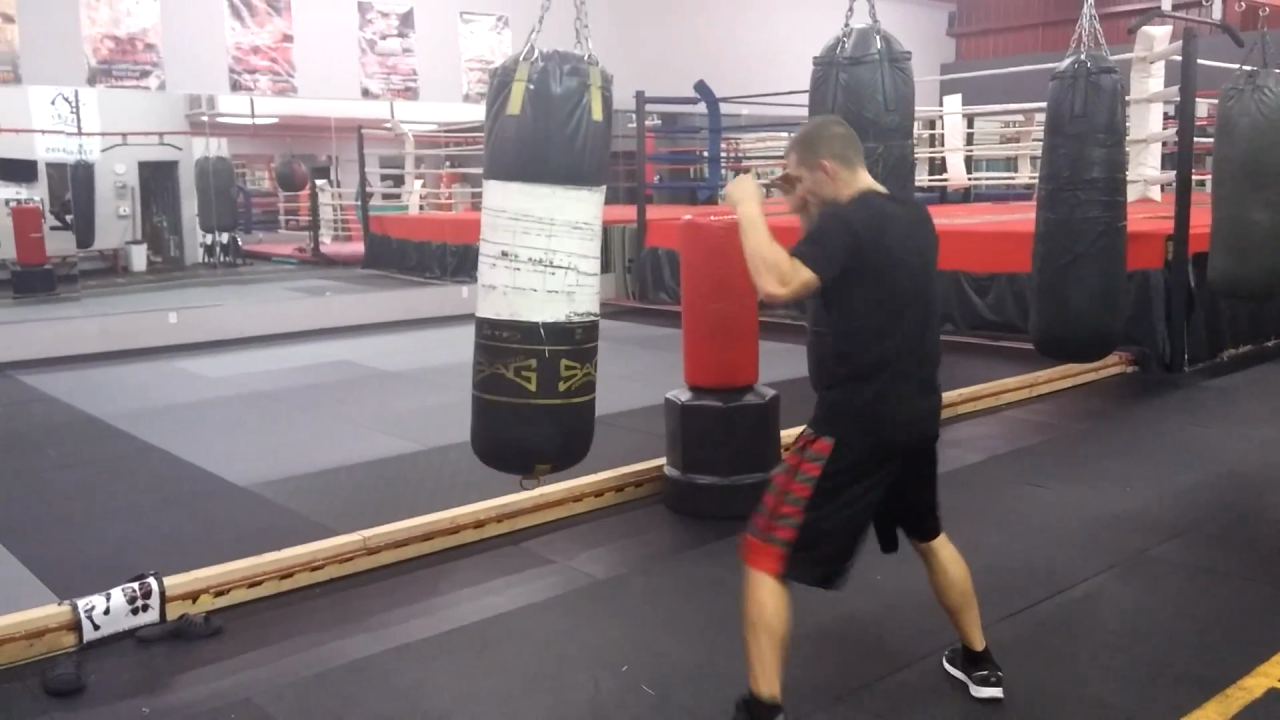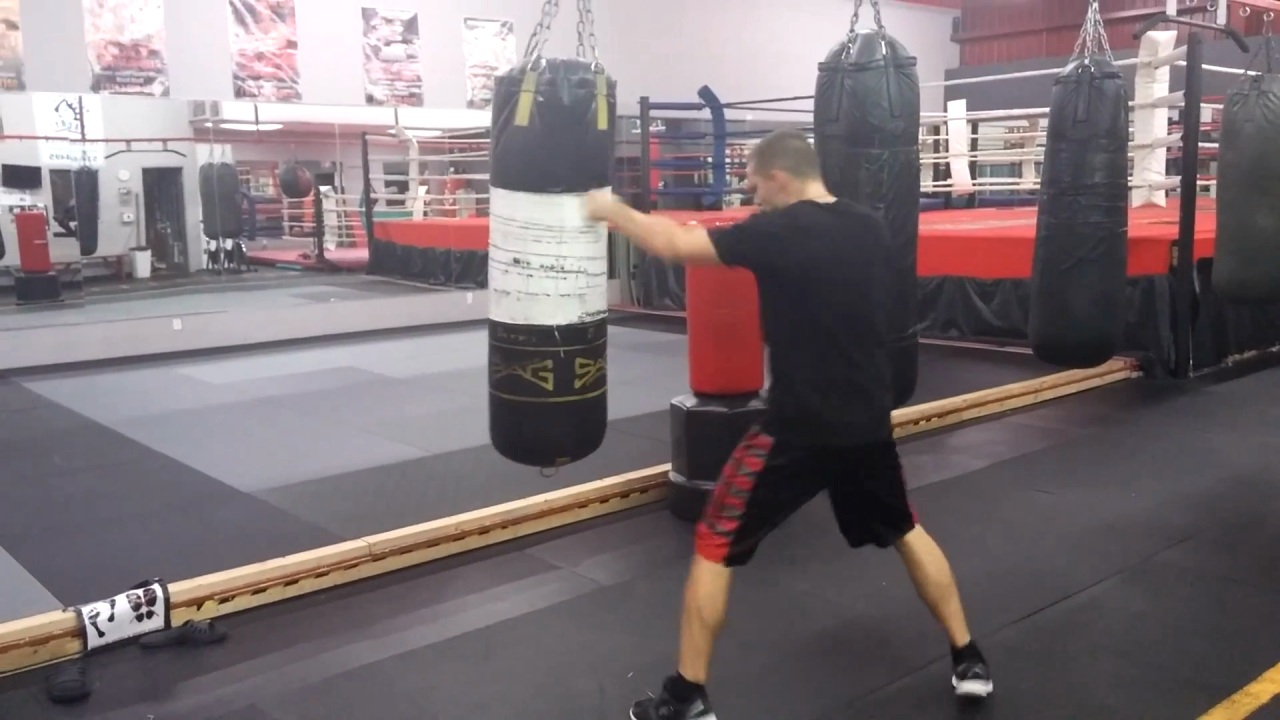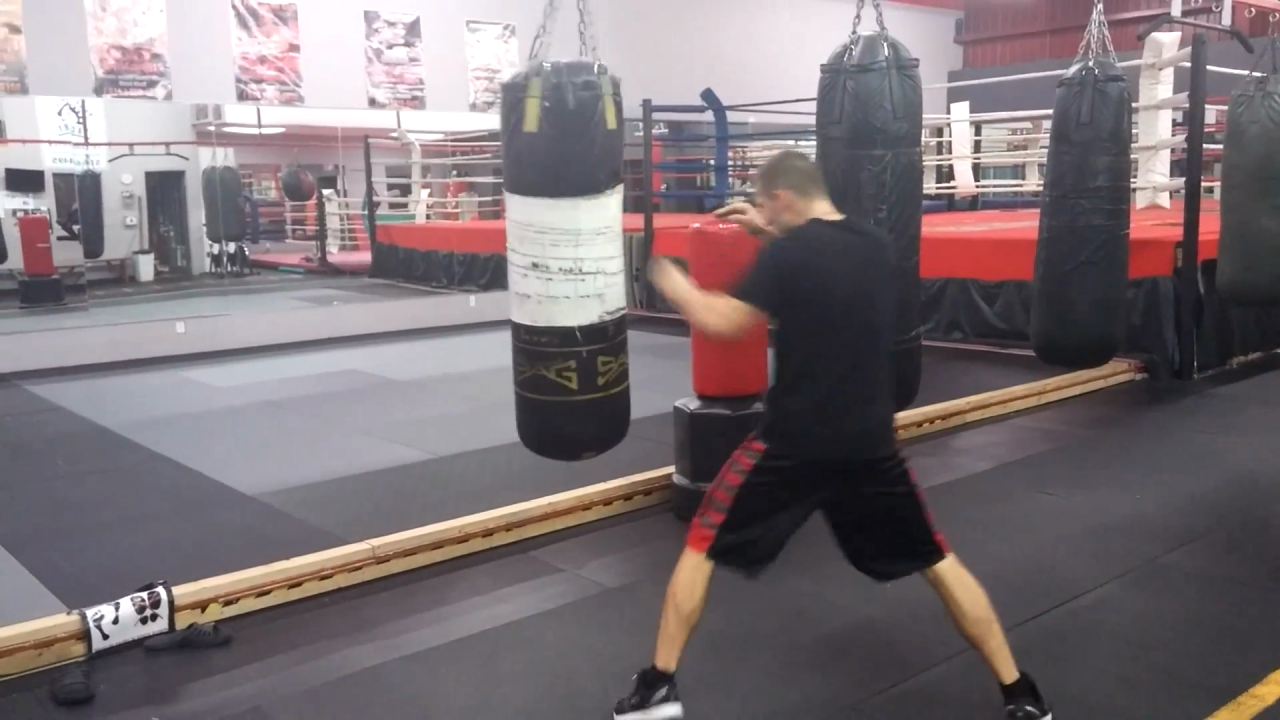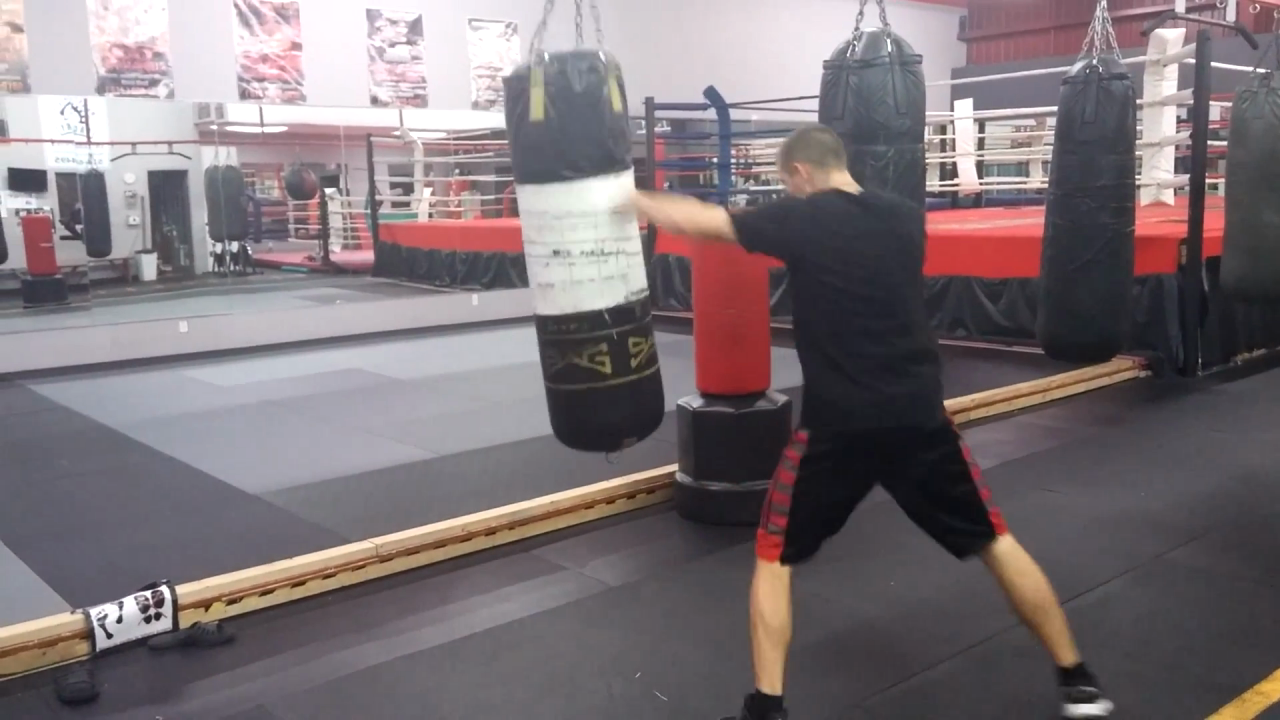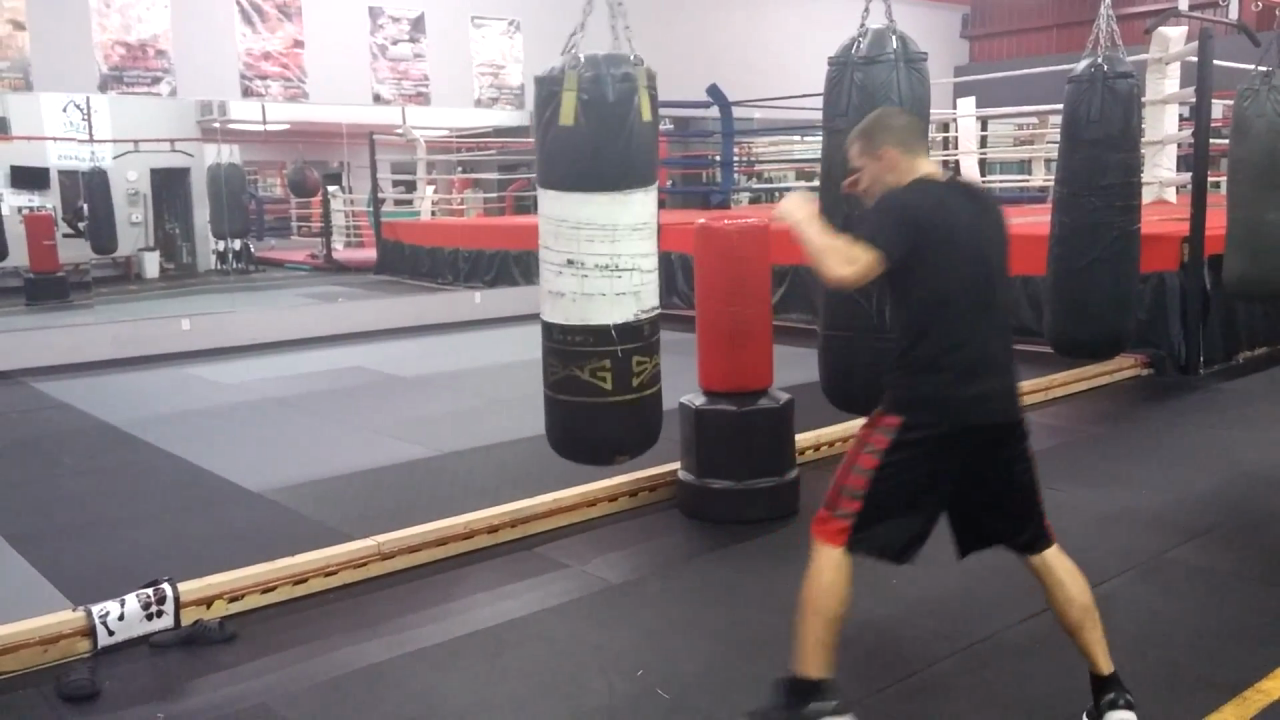
dt=0.3s
person 1, frame 1
left shoulder: (846, 221)
right shoulder: (913, 216)
left elbow: (778, 284)
left wrist: (748, 205)
right wrist: (815, 213)
left hip: (852, 424)
right hip: (916, 416)
left knee: (766, 559)
right knee: (928, 537)
right ankle: (980, 663)
person 1, frame 2
left shoulder: (776, 231)
right shoulder: (870, 228)
left elbow: (676, 246)
left wrist: (613, 209)
left hip: (798, 426)
right hip: (868, 419)
left knee: (714, 546)
right knee: (903, 531)
right ankle: (968, 659)
person 1, frame 3
left shoulder: (790, 252)
right shoulder: (876, 244)
left elbow: (723, 321)
left wrist: (673, 282)
right wrist: (767, 230)
left hip: (792, 439)
right hip: (870, 440)
left knee: (702, 544)
right knee: (936, 560)
person 1, frame 4
left shoulder: (793, 218)
right shoulder: (904, 217)
left elbow: (697, 221)
left wrist: (634, 200)
left hip: (837, 422)
right hip: (917, 412)
left knee: (770, 557)
right knee: (991, 542)
person 1, frame 5
left shoulder: (904, 205)
right shoulder: (983, 206)
left elbow: (846, 268)
left wrist: (801, 216)
left hip: (924, 409)
right hip: (996, 408)
left knee: (832, 536)
right knee: (1037, 546)
